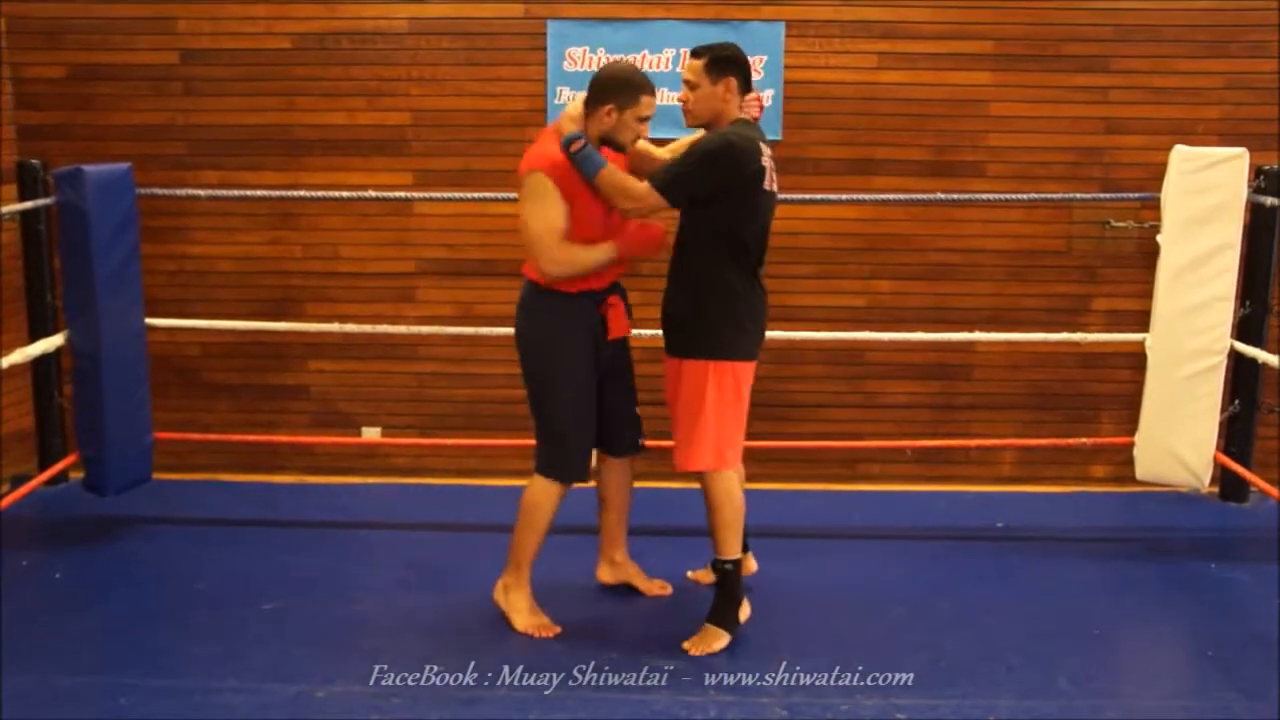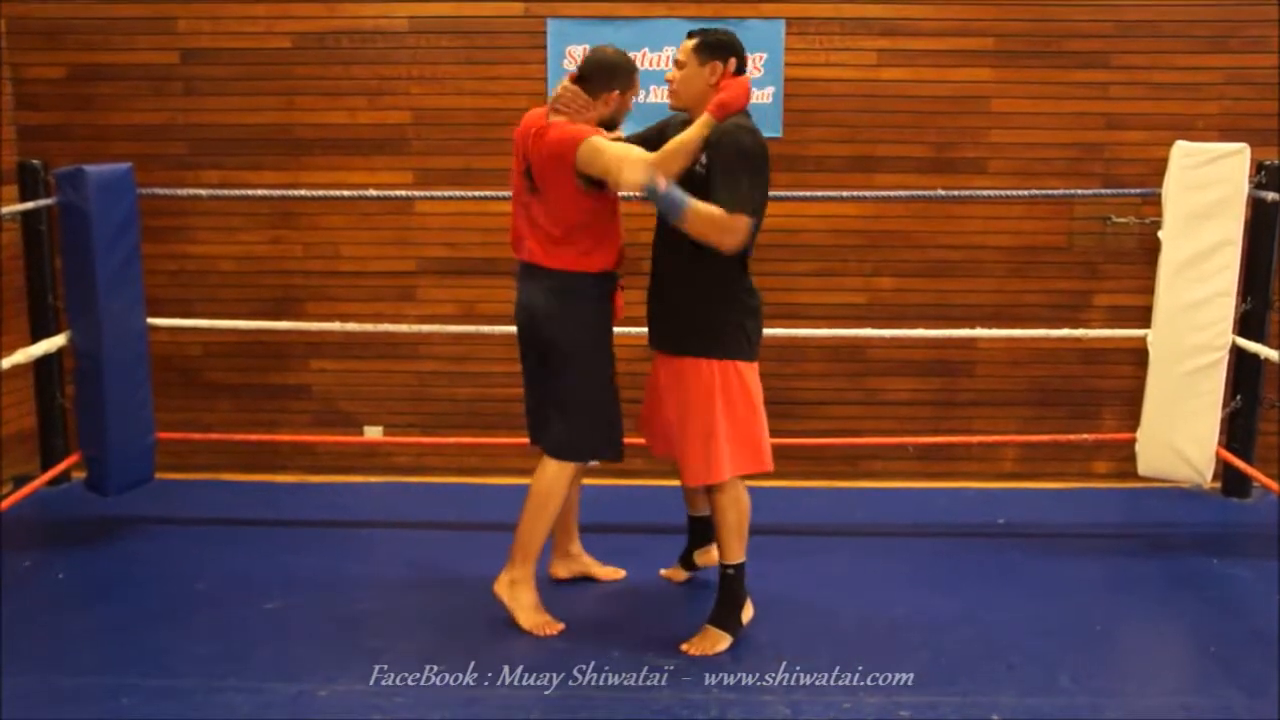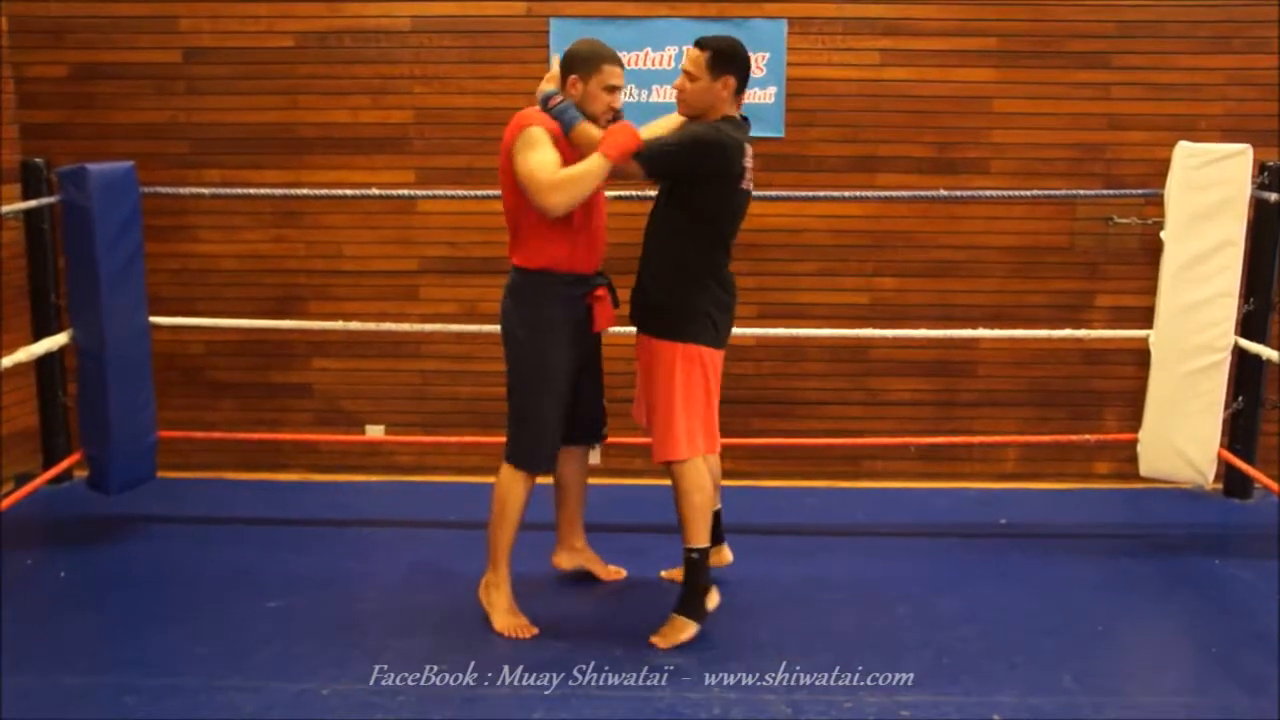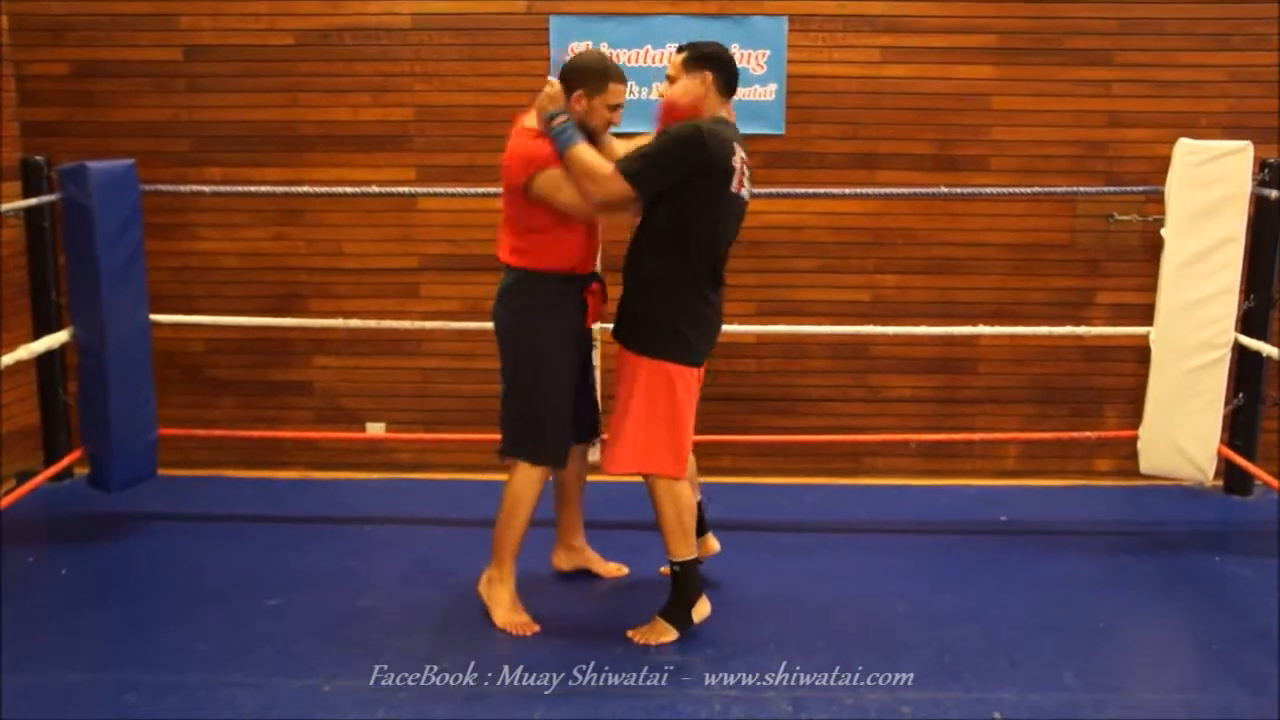
dt=0.5s
person 1, frame 1
left shoulder: (726, 148)
right shoulder: (734, 144)
left elbow: (637, 201)
right elbow: (670, 183)
left wrist: (575, 143)
left hip: (720, 327)
right hip: (708, 320)
left knee: (713, 459)
right knee: (715, 452)
left ankle: (730, 602)
right ankle: (734, 553)
person 1, frame 2
left shoulder: (738, 141)
right shoulder: (679, 128)
left elbow: (728, 235)
left hip: (717, 329)
right hip: (676, 325)
left knee: (721, 463)
right knee: (684, 447)
left ankle: (733, 603)
right ankle: (701, 545)
person 1, frame 3
left shoulder: (714, 143)
right shoulder: (719, 133)
left elbow: (617, 158)
right elbow: (650, 145)
left hip: (686, 316)
right hip: (682, 308)
left knee: (684, 448)
right knee: (694, 439)
left ankle: (697, 589)
right ankle: (712, 543)
person 1, frame 4
left shoulder: (696, 140)
right shoulder: (723, 146)
left elbow: (603, 187)
left wrist: (557, 119)
left hip: (666, 324)
right hip: (681, 316)
left knee: (658, 461)
right knee: (669, 447)
left ankle: (687, 597)
right ankle: (696, 537)
person 2, frame 1
left shoulder: (608, 145)
right shoulder: (548, 164)
right elbow: (549, 259)
right wrist: (625, 242)
left hip: (596, 313)
right hip: (556, 317)
left knee: (618, 442)
right knee: (561, 461)
left ankle: (615, 559)
right ankle: (514, 584)
person 2, frame 2
left shoulder: (536, 124)
right shoulder: (579, 142)
right elbow: (649, 173)
right wrist: (714, 114)
left hip: (541, 291)
right hip: (573, 299)
left knee: (566, 433)
right knee: (567, 444)
left ankle: (566, 552)
right ankle: (516, 577)
person 2, frame 3
right shoulder: (532, 129)
left elbow: (639, 149)
right elbow: (555, 200)
right wrist: (610, 151)
left hip: (583, 297)
right hip: (541, 300)
left knee: (578, 432)
right knee: (530, 448)
left ankle: (571, 545)
right ankle: (496, 582)
person 2, frame 4
right shoulder: (538, 154)
left hip: (566, 299)
right hip: (539, 303)
left knee: (576, 432)
right knee: (540, 448)
left ankle: (571, 546)
right ankle: (499, 576)
